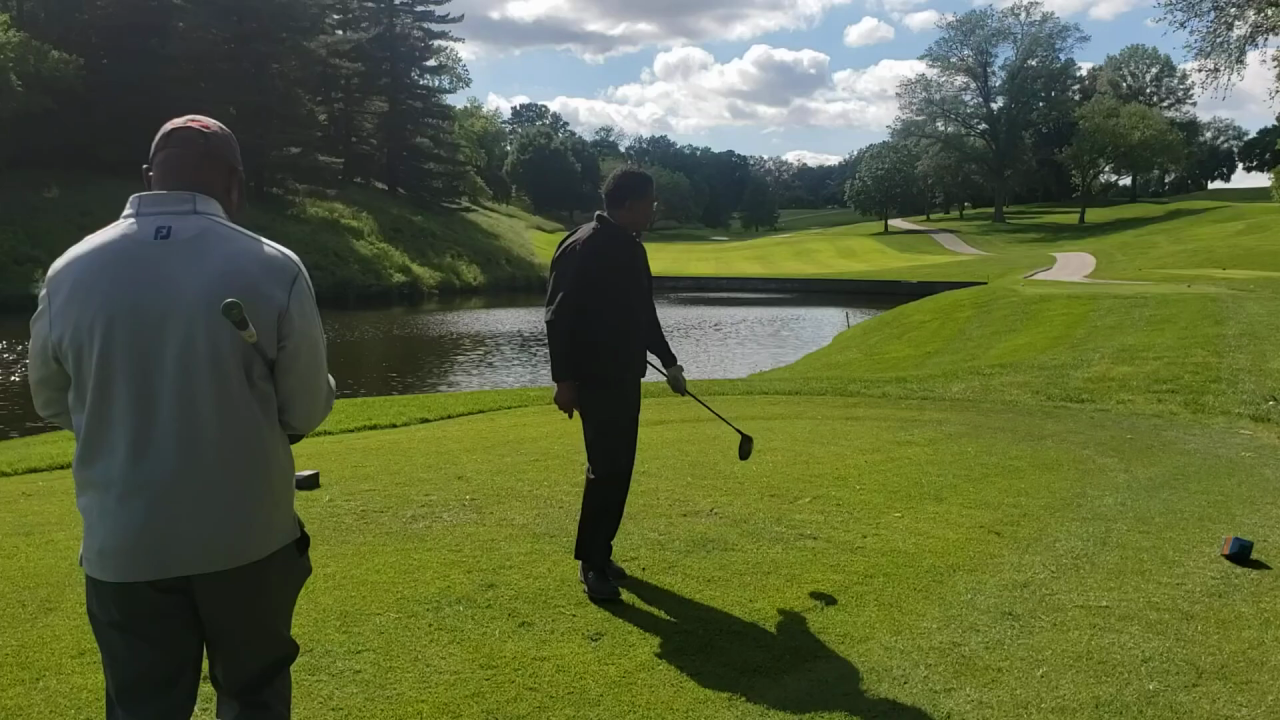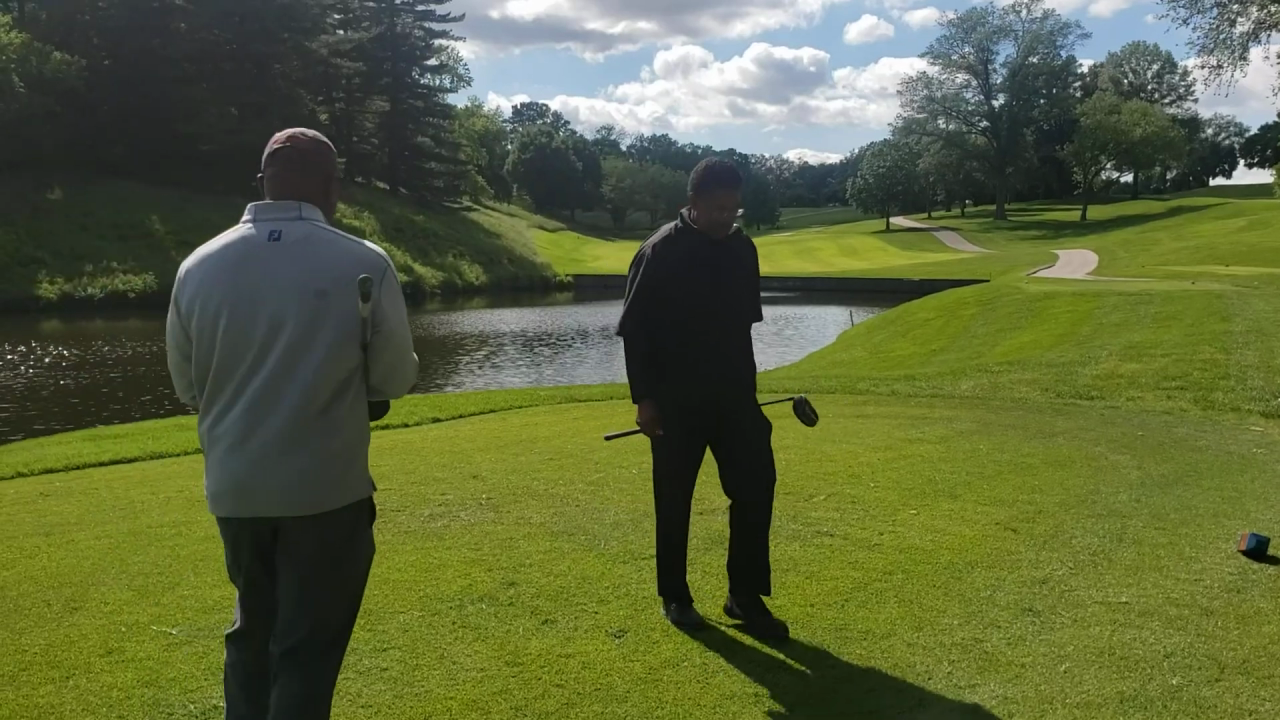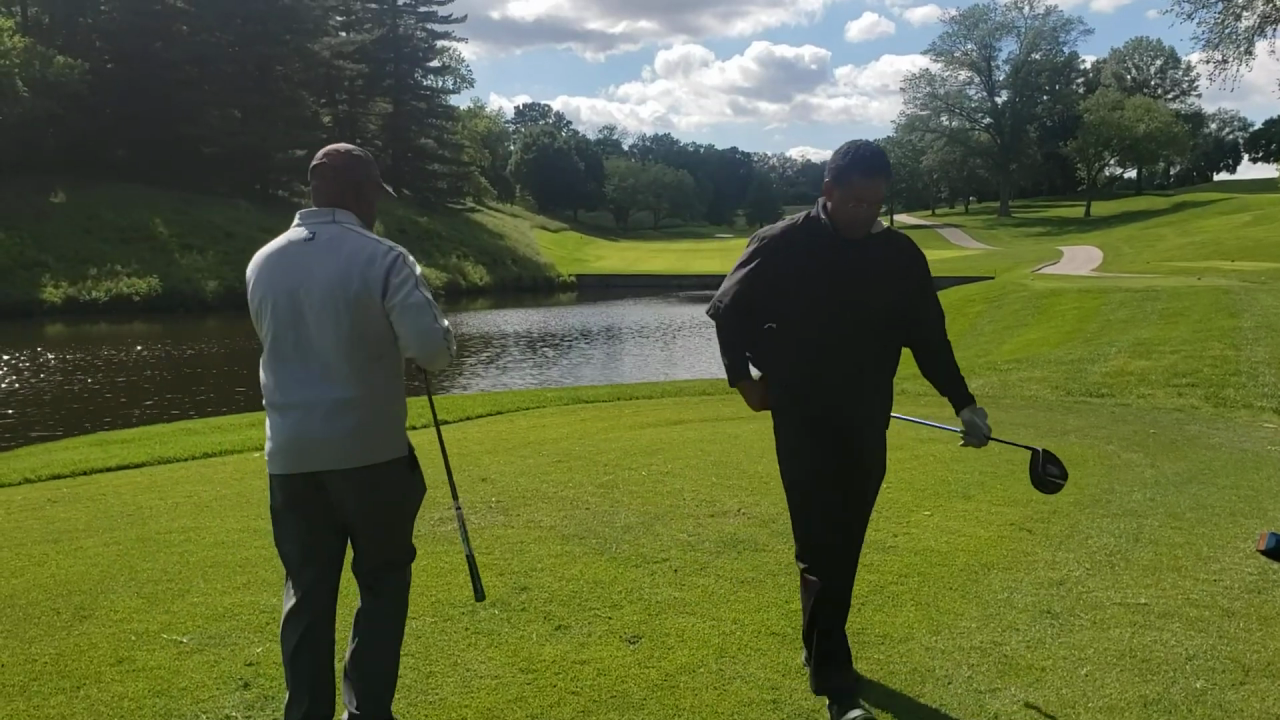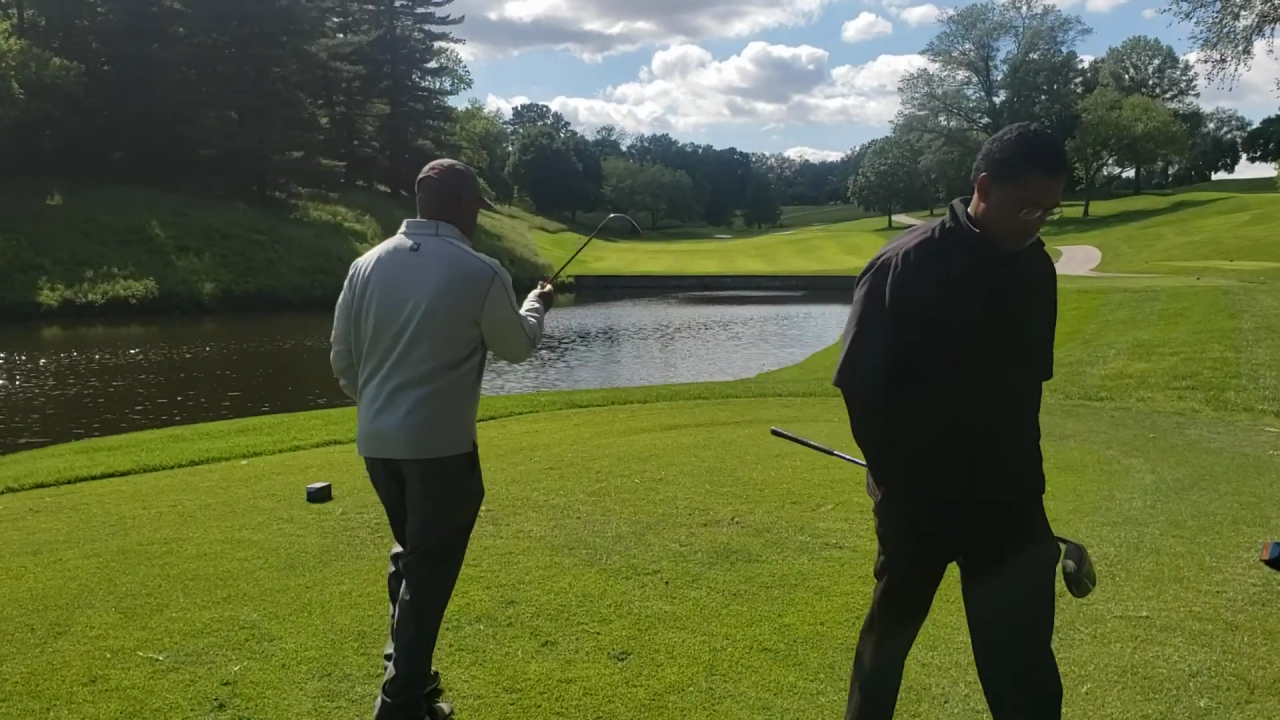
dt=0.7s
person 1, frame 1
left shoulder: (71, 273)
right shoulder: (273, 268)
left elbow: (54, 402)
right elbow: (307, 409)
left hip: (124, 546)
right hip: (248, 534)
person 1, frame 2
left shoulder: (199, 266)
right shoulder: (363, 264)
left elbow: (189, 387)
right elbow: (394, 380)
left hip: (235, 488)
right hip: (328, 492)
left knee: (253, 629)
right knee: (309, 649)
person 1, frame 3
left shoulder: (264, 262)
right shoulder: (383, 259)
right elbow: (433, 351)
right wrist: (438, 328)
left hip: (291, 455)
right hip: (370, 452)
left knee: (307, 593)
right knee: (383, 579)
person 1, frame 4
left shoulder: (367, 265)
right shoulder: (478, 272)
left elbow: (342, 358)
right elbow: (518, 347)
right wrist: (535, 305)
left hip: (377, 441)
right hip: (441, 445)
left knee: (408, 554)
right knee: (429, 570)
left ankle: (409, 668)
person 2, frame 1
left shoulder: (632, 249)
right shoulder: (582, 249)
left elbow: (644, 315)
right elbow: (559, 320)
left wrist: (669, 363)
right wrist: (564, 379)
left hip: (625, 375)
right hip: (594, 378)
left knee: (619, 466)
right knee: (607, 467)
left ankle: (597, 553)
right ankle: (591, 562)
person 2, frame 2
left shoulder: (742, 248)
right shoulder: (660, 252)
right elbow: (635, 331)
left wrist: (745, 379)
right wrist: (645, 399)
left hip: (732, 394)
right hip: (675, 399)
left knee: (755, 487)
right knee: (674, 498)
left ankle: (745, 596)
right ankle: (674, 595)
person 2, frame 3
left shoulder: (899, 254)
right shoulder: (782, 246)
left elbow: (928, 335)
right elbow: (728, 310)
left wrist: (963, 403)
right wrist: (744, 378)
left hip: (865, 424)
right hip: (803, 422)
left knee: (844, 544)
right knee: (822, 547)
left ankle: (822, 650)
person 2, frame 4
left shoulder: (1036, 269)
right shoulder: (908, 265)
right elbow: (861, 380)
right wrist: (889, 474)
left hip: (1009, 494)
right hip: (918, 493)
left knee: (1023, 654)
right knee: (894, 622)
